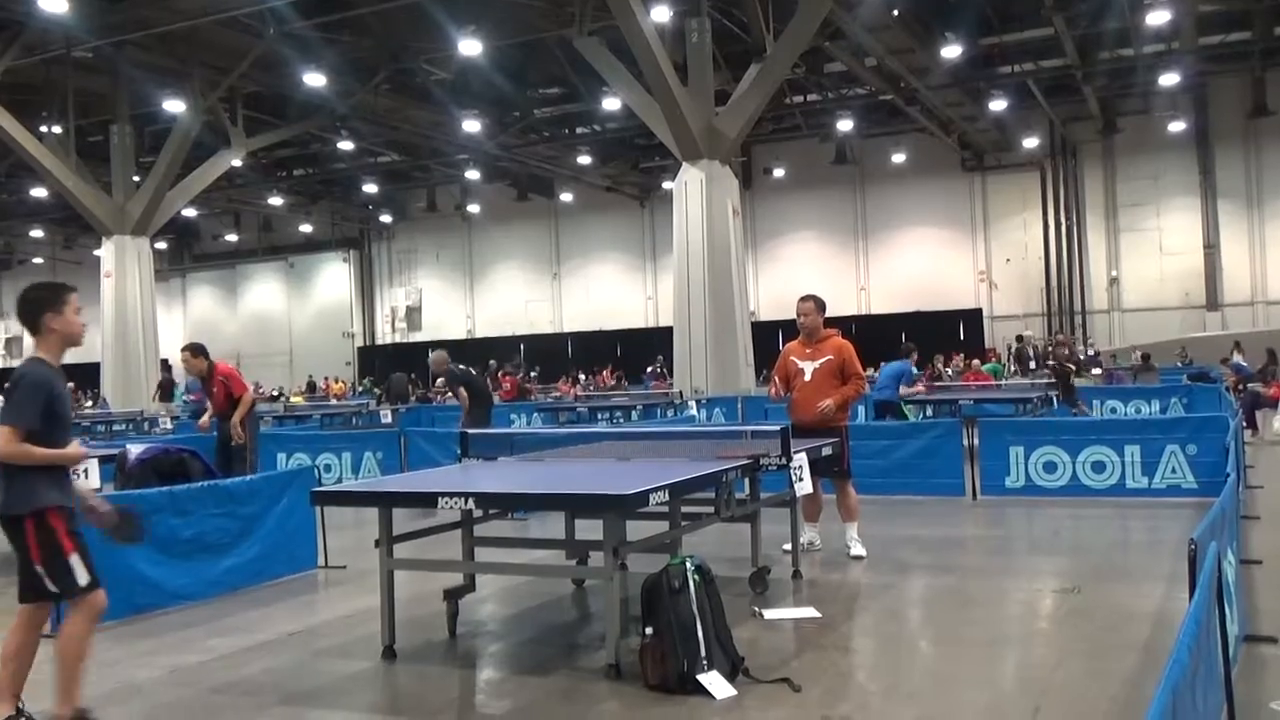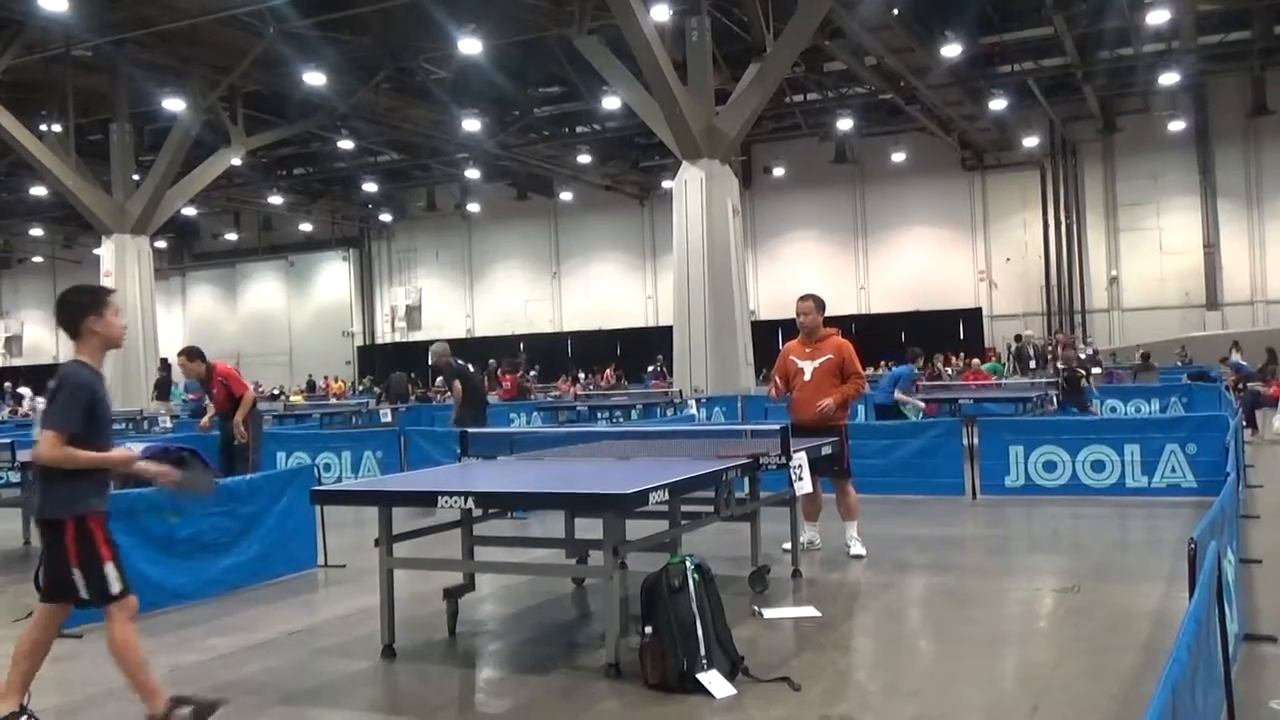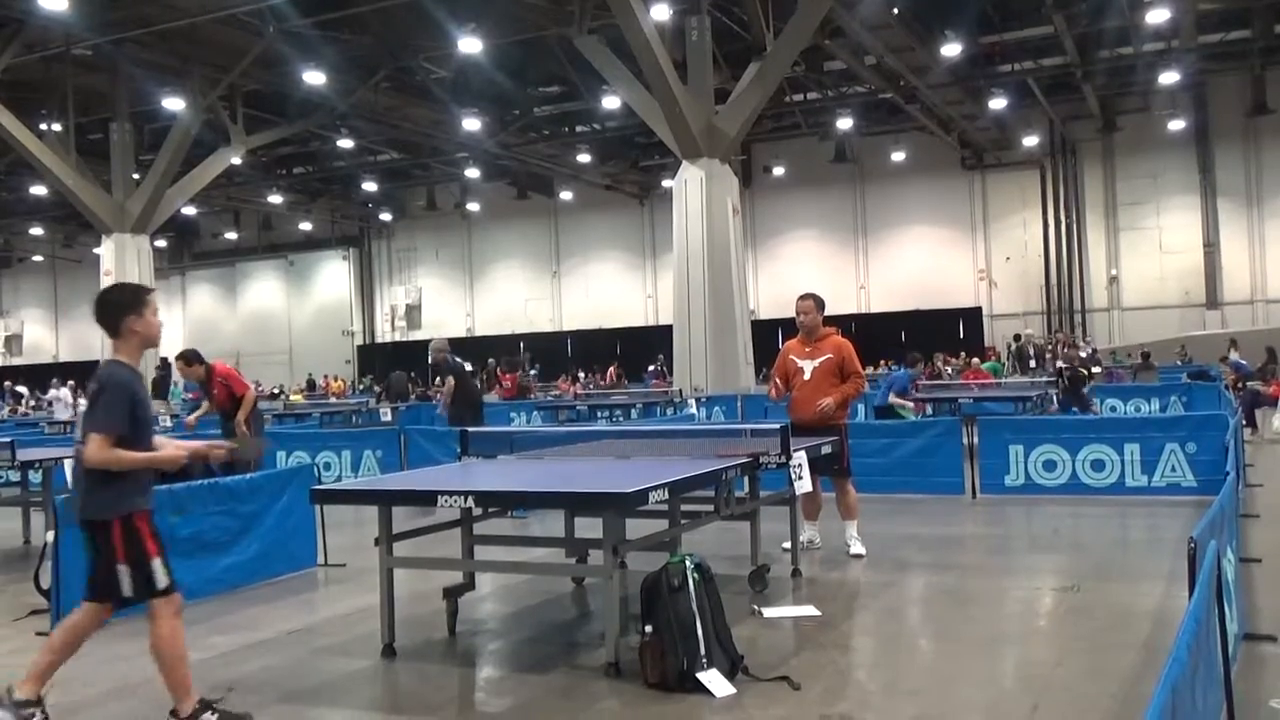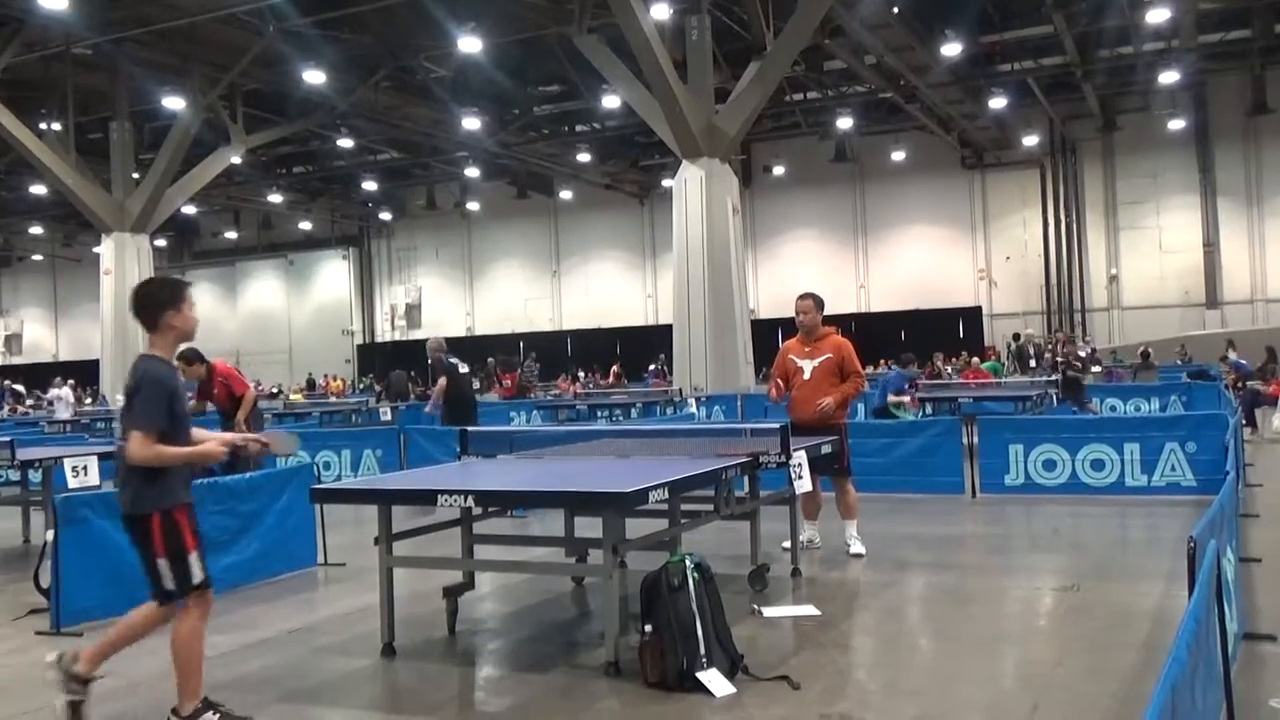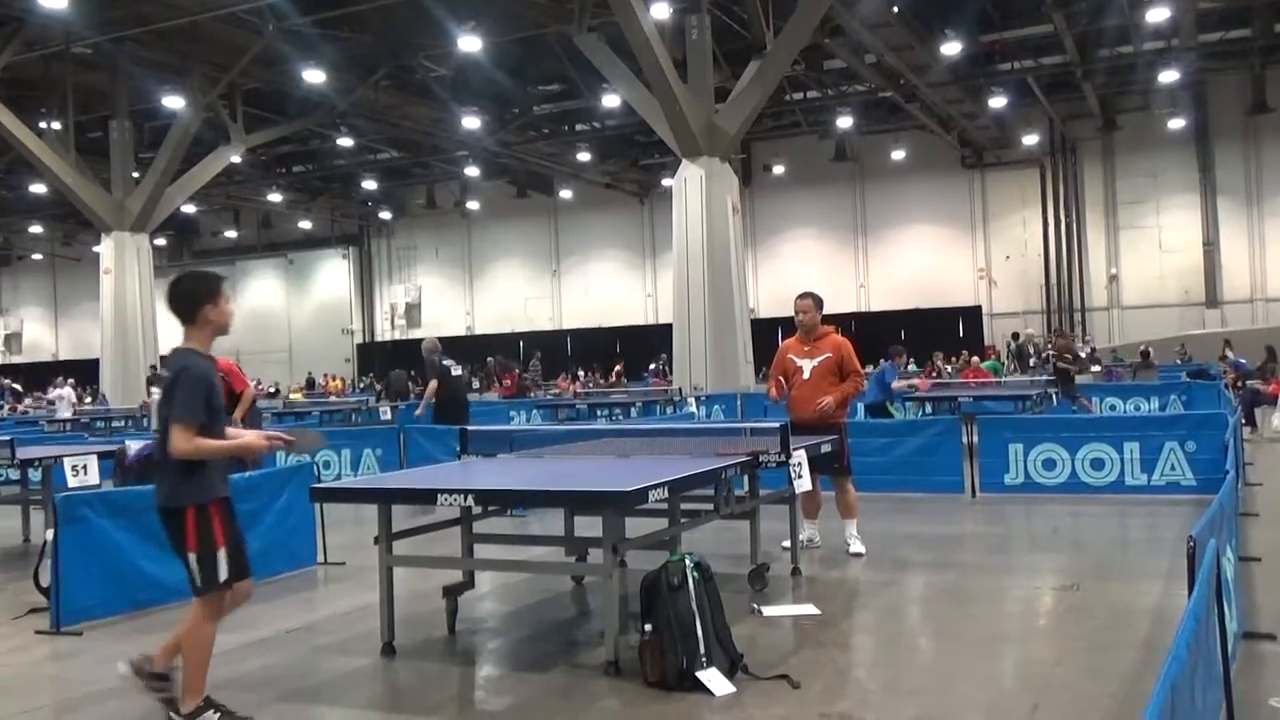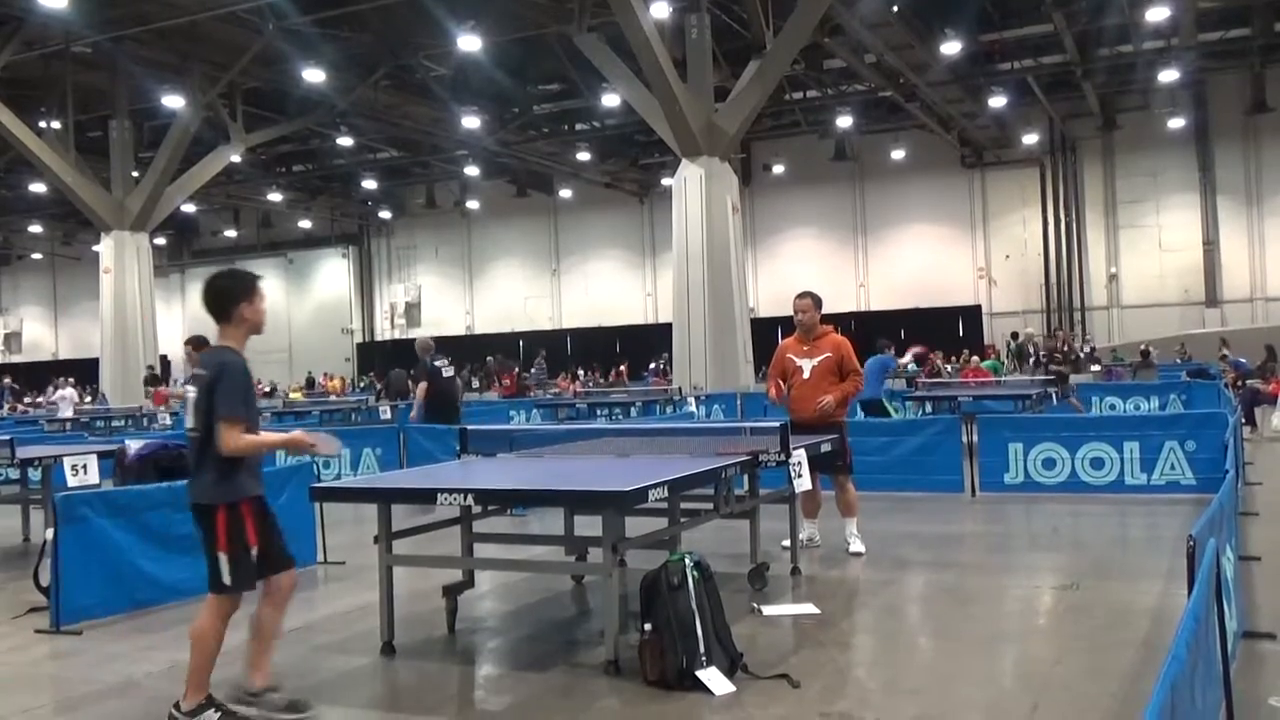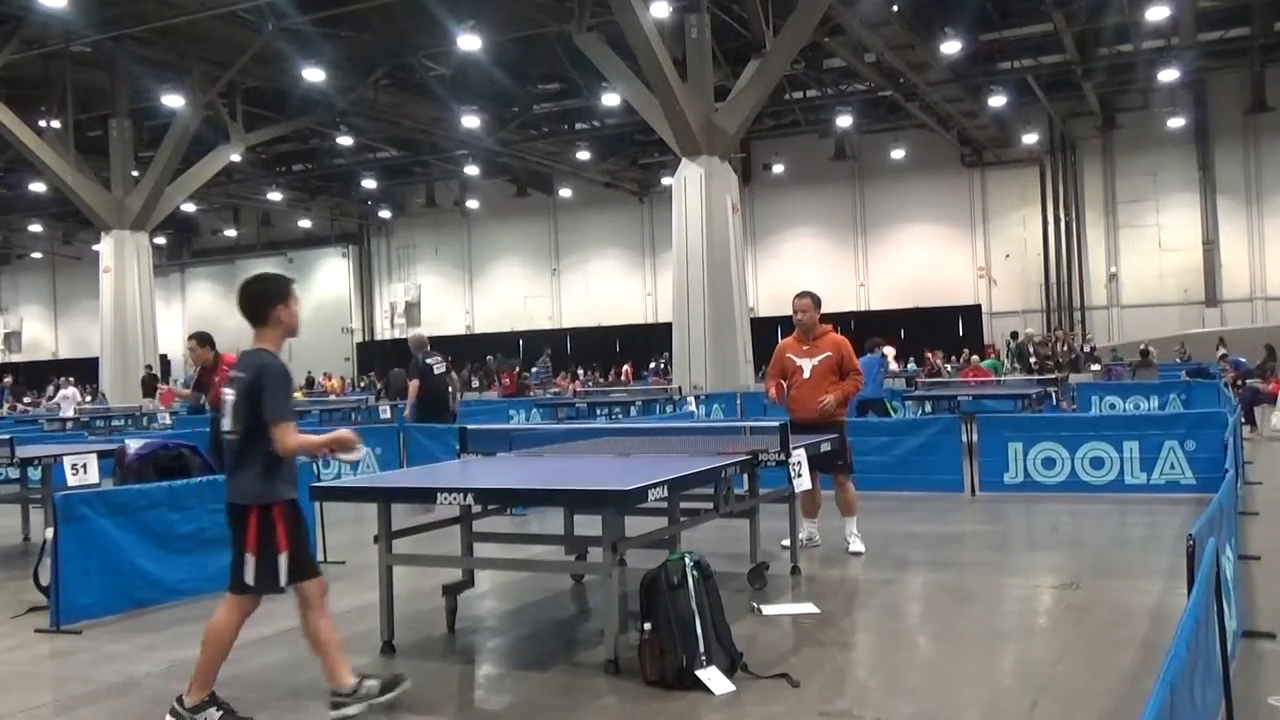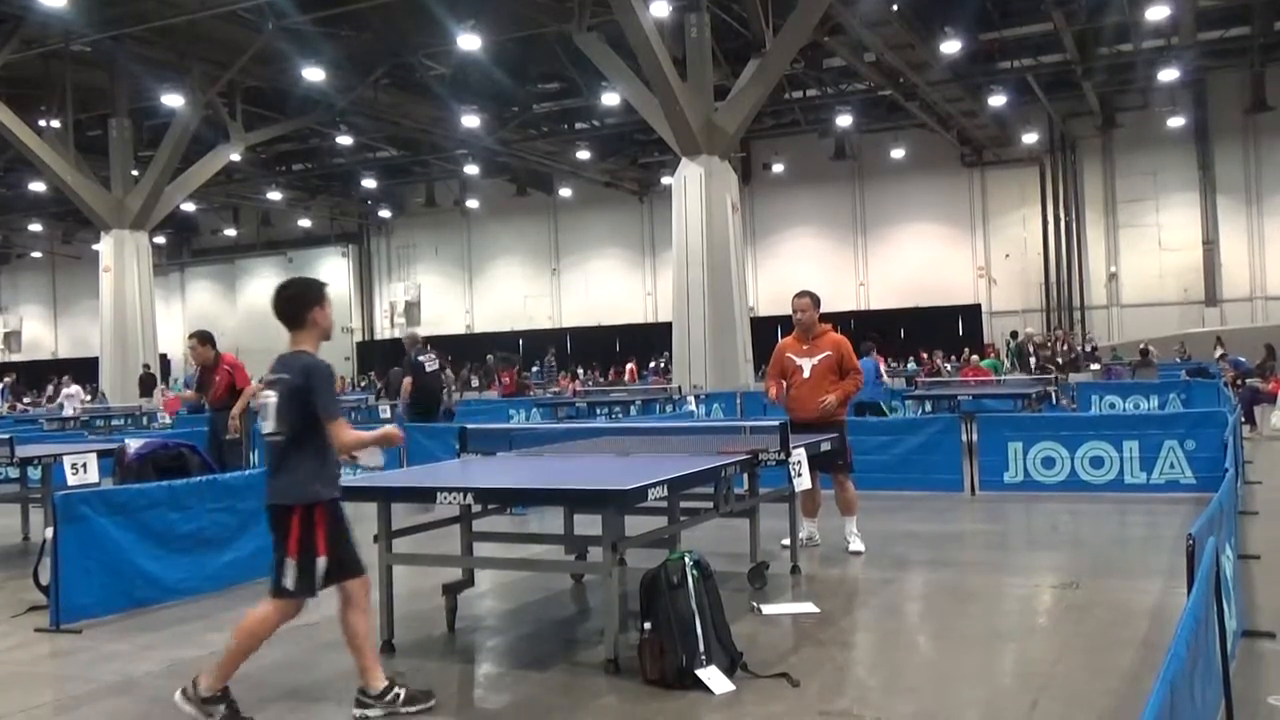
dt=0.1s
person 1, frame 1
left shoulder: (48, 376)
left wrist: (82, 495)
right wrist: (65, 455)
left hip: (46, 507)
left knee: (35, 609)
right knee: (89, 601)
person 1, frame 2
left shoulder: (86, 378)
right shoulder: (76, 381)
right elbow: (47, 452)
left wrist: (142, 467)
right wrist: (112, 460)
left hip: (72, 511)
right hip: (74, 514)
left knee: (53, 611)
right knee: (122, 608)
person 1, frame 3
left shoulder: (124, 377)
right shoulder: (118, 382)
right elbow: (95, 454)
left wrist: (192, 447)
right wrist: (161, 460)
left hip: (115, 510)
right hip: (119, 512)
left knee: (97, 609)
right knee: (166, 604)
person 1, frame 4
left shoulder: (158, 371)
right shoulder: (155, 377)
right elbow: (138, 451)
left wrist: (228, 438)
right wrist: (201, 454)
left hip: (160, 504)
right hip: (159, 508)
left knee: (169, 604)
right knee: (195, 602)
left ankle: (80, 664)
person 1, frame 5
left shoulder: (187, 364)
right shoulder: (194, 370)
right elbow: (182, 445)
left wrist: (252, 437)
right wrist: (246, 445)
left hip: (206, 497)
right hip: (193, 500)
left knee: (236, 588)
right knee: (210, 600)
left ankle: (155, 664)
person 1, frame 6
left shoulder: (214, 362)
right shoulder: (231, 367)
right elbow: (231, 443)
left wrist: (279, 438)
right wrist: (284, 441)
left hip: (239, 495)
right hip: (225, 499)
left knee: (281, 580)
right knee: (223, 598)
person 1, frame 7
left shoulder: (246, 367)
right shoulder: (270, 371)
right elbow: (285, 444)
left wrist: (315, 444)
right wrist: (330, 440)
left hip: (270, 496)
right hip: (261, 502)
left knee: (312, 589)
right knee: (242, 600)
person 1, frame 8
left shoulder: (280, 370)
right shoulder: (314, 370)
left elbow: (290, 436)
right elbow: (343, 438)
left wrist: (332, 446)
right wrist: (381, 435)
left hip: (307, 497)
right hip: (304, 501)
left knee: (355, 587)
right knee: (285, 603)
person 2, frame 1
left shoulder: (841, 347)
right shoulder: (789, 350)
left elbow: (858, 381)
right elbow: (780, 382)
left wrist: (836, 400)
right wrist: (776, 391)
left hip: (832, 427)
right hip: (800, 428)
left knee: (842, 482)
left ankle: (853, 539)
right ankle: (810, 536)
person 2, frame 2
left shoulder: (840, 346)
right shoulder: (789, 350)
left elbow: (857, 381)
right elbow: (780, 380)
left wrist: (836, 399)
right wrist: (776, 391)
left hip: (831, 426)
right hip: (800, 427)
left knee: (841, 481)
left ankle: (852, 537)
right ankle: (810, 535)
person 2, frame 3
left shoulder: (840, 345)
right shoulder: (789, 348)
left elbow: (857, 380)
right elbow: (779, 380)
left wrist: (836, 399)
right wrist: (776, 390)
left hip: (831, 425)
right hip: (799, 426)
left knee: (841, 481)
left ankle: (852, 536)
right ankle: (810, 534)
person 2, frame 4
left shoulder: (839, 345)
right shoulder: (788, 348)
left elbow: (857, 379)
right elbow: (777, 379)
left wrist: (836, 398)
right wrist: (775, 391)
left hip: (831, 425)
right hip: (799, 425)
left knee: (841, 480)
left ankle: (852, 536)
right ankle: (810, 534)
person 2, frame 5
left shoulder: (839, 344)
right shoulder: (787, 347)
left elbow: (856, 378)
right elbow: (776, 378)
left wrist: (836, 397)
right wrist: (775, 390)
left hip: (830, 424)
right hip: (798, 425)
left knee: (841, 479)
left ankle: (852, 535)
right ankle: (810, 533)
person 2, frame 6
left shoulder: (838, 343)
right shoulder: (786, 347)
left elbow: (855, 377)
right elbow: (774, 377)
left wrist: (836, 396)
right wrist: (774, 390)
left hip: (830, 423)
right hip: (798, 424)
left knee: (841, 478)
left ankle: (852, 534)
right ankle: (809, 532)
person 2, frame 7
left shoulder: (837, 343)
right shoulder: (785, 347)
left elbow: (855, 376)
right elbow: (773, 377)
left wrist: (837, 396)
right wrist: (774, 390)
left hip: (830, 422)
right hip: (798, 424)
left knee: (841, 477)
left ankle: (852, 534)
right ankle: (809, 532)
person 2, frame 8
left shoulder: (837, 342)
right shoulder: (784, 346)
left elbow: (855, 376)
right elbow: (773, 377)
left wrist: (837, 396)
right wrist: (773, 390)
left hip: (830, 422)
right hip: (798, 423)
left knee: (841, 477)
left ankle: (852, 534)
right ankle: (809, 532)
